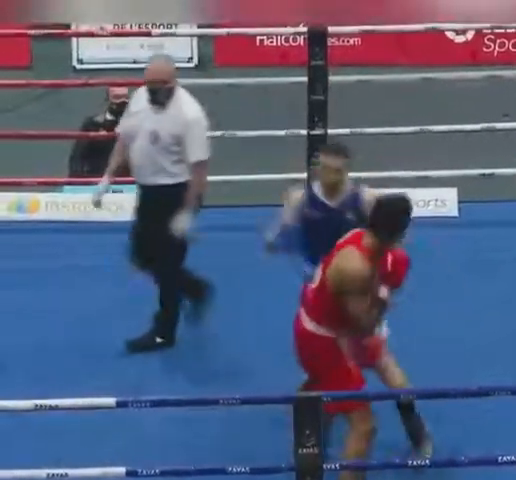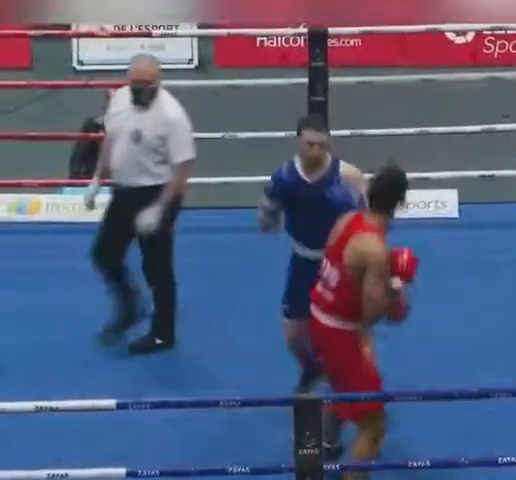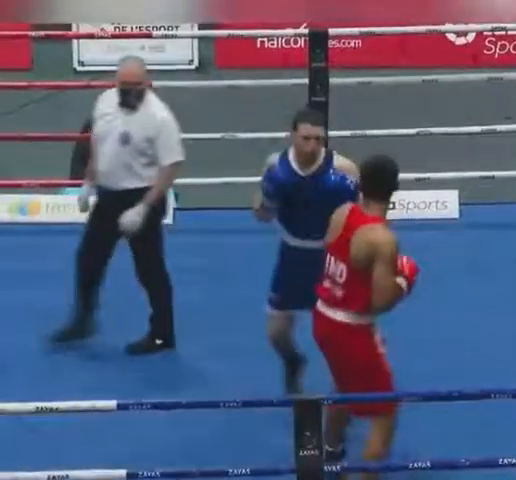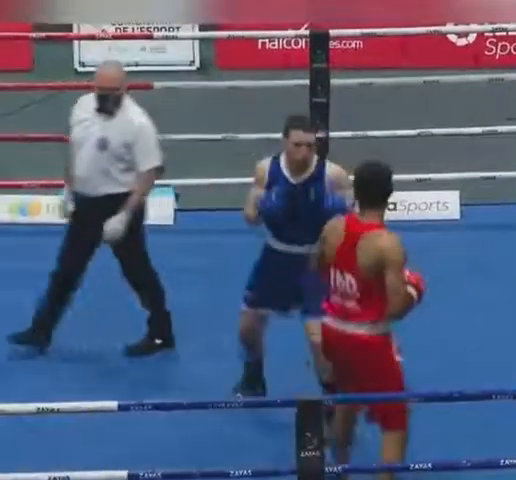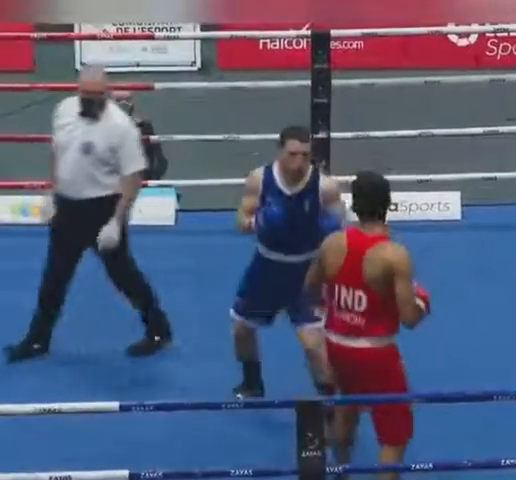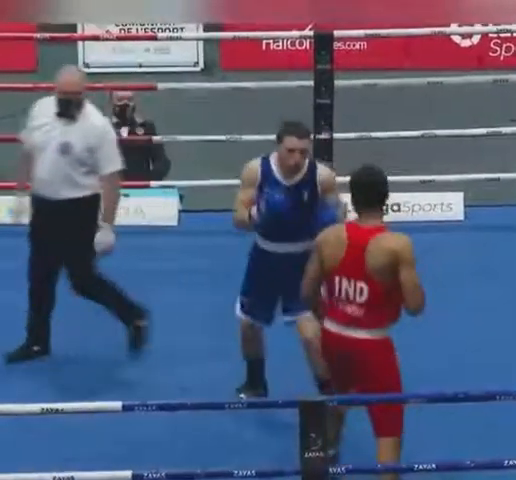
dt=0.1s
person 1, frame 1
left shoulder: (359, 235)
right shoulder: (357, 269)
right elbow: (364, 326)
right wrist: (385, 290)
left hip: (311, 325)
right hip: (322, 339)
left knee: (325, 386)
right knee: (363, 425)
person 1, frame 2
left shoulder: (347, 220)
right shoulder: (375, 250)
right elbow: (373, 312)
left wrist: (387, 269)
right wrist: (398, 281)
left hip: (320, 321)
right hip: (343, 334)
left knee: (345, 391)
right knee: (372, 423)
left ankle: (329, 450)
person 1, frame 3
left shoulder: (342, 213)
right shoulder: (382, 239)
right elbow: (380, 302)
right wrist: (403, 282)
left hip: (324, 318)
right hip: (352, 329)
left knee: (348, 391)
right knee: (384, 415)
left ankle: (332, 453)
person 1, frame 4
left shoulder: (333, 228)
right shoulder: (388, 245)
left elbow: (315, 271)
right elbow: (396, 308)
right wrist: (412, 289)
left hip: (333, 332)
right hip: (370, 340)
left knee: (349, 398)
right knee: (396, 425)
person 1, frame 5
left shoulder: (331, 243)
right shoulder: (395, 256)
left elbow: (308, 289)
right elbow: (408, 318)
right wrist: (421, 304)
left hip: (336, 345)
right hip: (375, 354)
left knee: (350, 397)
right knee: (395, 438)
person 1, frame 6
left shoulder: (328, 237)
right shoulder: (398, 246)
left elbow: (307, 293)
right elbow: (415, 305)
right wrist: (395, 288)
left hip: (333, 336)
right hip: (371, 344)
left knee: (338, 394)
right knee: (389, 430)
person 2, frame 1
left shoulder: (189, 114)
right shoulder: (140, 98)
left elbow: (199, 167)
right elbow: (125, 139)
left wrist: (186, 212)
right wrist: (106, 177)
left hip: (173, 194)
right hip: (149, 191)
left knee: (166, 263)
right knee: (142, 255)
left ankle: (163, 332)
right ankle: (195, 289)
person 2, frame 2
left shoulder: (172, 115)
right shoulder: (119, 98)
left elbow: (182, 168)
right elbow: (109, 142)
left wrist: (158, 209)
right wrist: (97, 180)
left hip: (156, 196)
right hip: (123, 192)
left knee: (157, 266)
right knee: (104, 254)
left ankle: (162, 333)
right ankle: (128, 309)
person 2, frame 3
left shoulder: (159, 117)
right shoulder: (105, 100)
left elbow: (170, 169)
left wrist: (142, 209)
right wrist: (88, 185)
left hip: (141, 198)
right hip: (108, 196)
left knee: (149, 269)
right knee: (87, 260)
left ankle: (162, 334)
right ankle: (82, 322)
person 2, frame 4
left shoulder: (137, 122)
right shoulder: (82, 107)
left elbow: (147, 174)
left wrist: (124, 216)
right wrist: (70, 189)
left hip: (118, 205)
right hip: (86, 203)
left knee: (137, 270)
right knee: (66, 269)
left ankle: (161, 334)
right ankle: (40, 330)
person 2, frame 5
left shoulder: (121, 126)
right shoulder: (64, 109)
left elbow: (132, 178)
left wrist: (115, 223)
right wrist: (51, 195)
left hip: (103, 208)
right hip: (68, 206)
left knee: (123, 275)
right knee: (54, 276)
left ankle: (158, 329)
right ankle: (37, 339)
person 2, frame 6
left shoulder: (98, 126)
right shoulder: (39, 109)
left elbow: (112, 179)
right elbow: (29, 154)
left wrist: (107, 227)
left hip: (79, 208)
right hip: (43, 205)
left knee: (83, 279)
right knee: (40, 276)
left ankle: (135, 316)
right ankle: (37, 341)
person 3, frame 1
left shoulder: (366, 199)
right shoulder: (299, 199)
right elbow: (277, 242)
right wrist: (278, 237)
left knee: (379, 356)
left ankle: (415, 426)
person 3, frame 2
left shoulder: (347, 175)
right shoulder: (284, 174)
right elbow: (266, 226)
left wrist: (355, 211)
right wrist: (271, 204)
right hip: (303, 263)
right knee: (294, 337)
right ankle: (311, 369)
person 3, frame 3
left shoulder: (342, 167)
right shoulder: (276, 164)
right elbow: (262, 215)
left wrist: (351, 199)
right wrist: (268, 198)
right hip: (292, 253)
right knee: (277, 332)
right ankle: (293, 363)
person 3, frame 4
left shoulder: (332, 175)
right shoulder: (266, 169)
left elbow: (350, 212)
right elbow: (249, 211)
left wrist: (342, 215)
right wrist: (260, 211)
left hip: (313, 261)
right hip: (276, 256)
left knee: (318, 339)
right knee: (248, 326)
right ankle: (253, 381)
person 3, frame 5
left shoulder: (325, 186)
right shoulder: (258, 179)
left elbow: (340, 226)
right elbow: (242, 221)
left wrist: (334, 230)
right wrist: (256, 224)
left hip: (306, 269)
right hip: (266, 264)
left knee: (313, 343)
right knee: (241, 331)
right ankle: (252, 384)
person 3, frame 6
left shoulder: (322, 176)
right shoulder: (255, 171)
left elbow: (334, 214)
right elbow: (238, 220)
left wrist: (334, 221)
right wrist: (257, 215)
left hip: (303, 260)
right hip: (265, 257)
left knee: (310, 335)
right knee: (249, 327)
right ankle: (255, 383)
